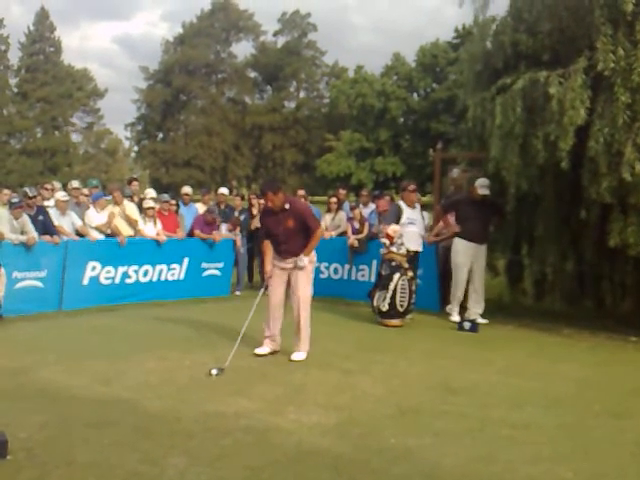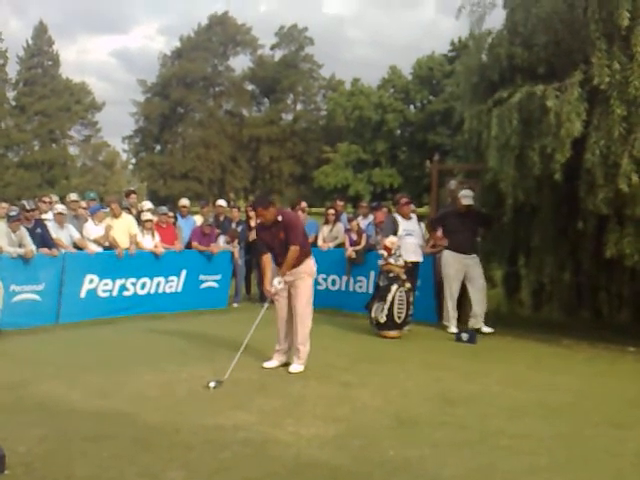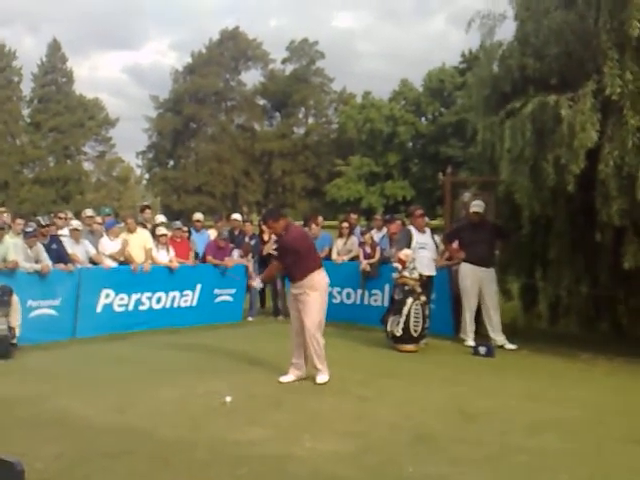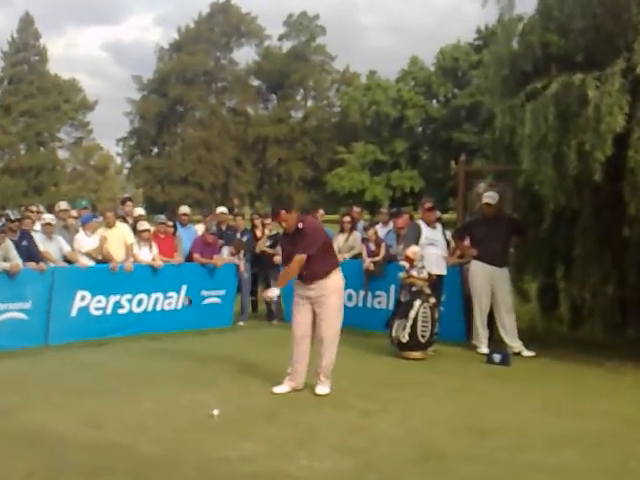
dt=0.5s
person 1, frame 1
left shoulder: (299, 208)
right shoulder: (265, 214)
left elbow: (318, 232)
right elbow: (266, 240)
left wrist: (305, 255)
right wrist: (267, 264)
left hip: (301, 260)
right hip: (278, 259)
left knee: (301, 301)
right knee: (274, 300)
left ankle: (302, 347)
right ankle: (271, 342)
person 1, frame 2
left shoulder: (291, 220)
right shoulder: (261, 229)
left elbow: (294, 250)
right elbow: (265, 255)
left wrist: (280, 277)
right wrist: (267, 282)
left hip: (302, 268)
right hip: (281, 269)
left knee: (301, 313)
right knee: (282, 314)
left ankle: (299, 358)
right ankle: (281, 354)
person 1, frame 3
left shoulder: (291, 237)
right shoulder: (285, 235)
left elbow: (277, 266)
right elbow: (279, 263)
left wrist: (261, 279)
right wrist: (264, 278)
left hip: (313, 282)
right hip: (296, 283)
left knee: (311, 327)
right knee: (297, 329)
left ankle: (321, 369)
right ankle: (297, 369)
person 1, frame 4
left shoulder: (310, 227)
right shoulder: (287, 237)
left elbow: (299, 261)
right elbow: (288, 266)
left wrist: (277, 287)
right wrist: (279, 287)
left hip: (329, 283)
right hip: (304, 286)
left knee: (327, 334)
right knee: (300, 333)
left ankle: (324, 379)
right ankle: (294, 380)
person 2, frame 1
left shoulder: (490, 204)
right shoulder: (461, 201)
left elbow: (501, 215)
right elbow: (441, 210)
left wrist: (489, 227)
right wrist: (449, 226)
left hip: (481, 245)
right hip: (462, 243)
left knee: (478, 280)
right knee: (460, 277)
left ankle: (474, 313)
right ankle: (454, 310)
person 2, frame 2
left shoulder: (477, 215)
right shoulder: (446, 214)
left elbow: (488, 224)
right elbow: (431, 226)
left wrist: (477, 237)
right wrist: (440, 240)
left hip: (471, 256)
right hip: (451, 255)
left knee: (479, 287)
right knee: (451, 290)
left ankle: (477, 322)
right ankle: (451, 323)
person 2, frame 3
left shoulder: (492, 227)
right shoulder: (462, 227)
left elbow: (503, 237)
right elbow: (446, 239)
left wrist: (494, 250)
right wrist: (456, 253)
left hip: (488, 269)
right hip: (469, 268)
left knee: (492, 304)
right knee: (469, 303)
left ankle: (499, 339)
right ankle: (468, 337)
person 2, frame 4
left shoulder: (507, 221)
right shoulder: (474, 222)
left elbow: (520, 232)
right elbow: (456, 235)
left wrist: (509, 246)
right wrist: (466, 250)
left hip: (501, 268)
right hip: (480, 267)
left knee: (506, 307)
right knee: (480, 306)
left ankle: (515, 345)
right ankle: (482, 343)
